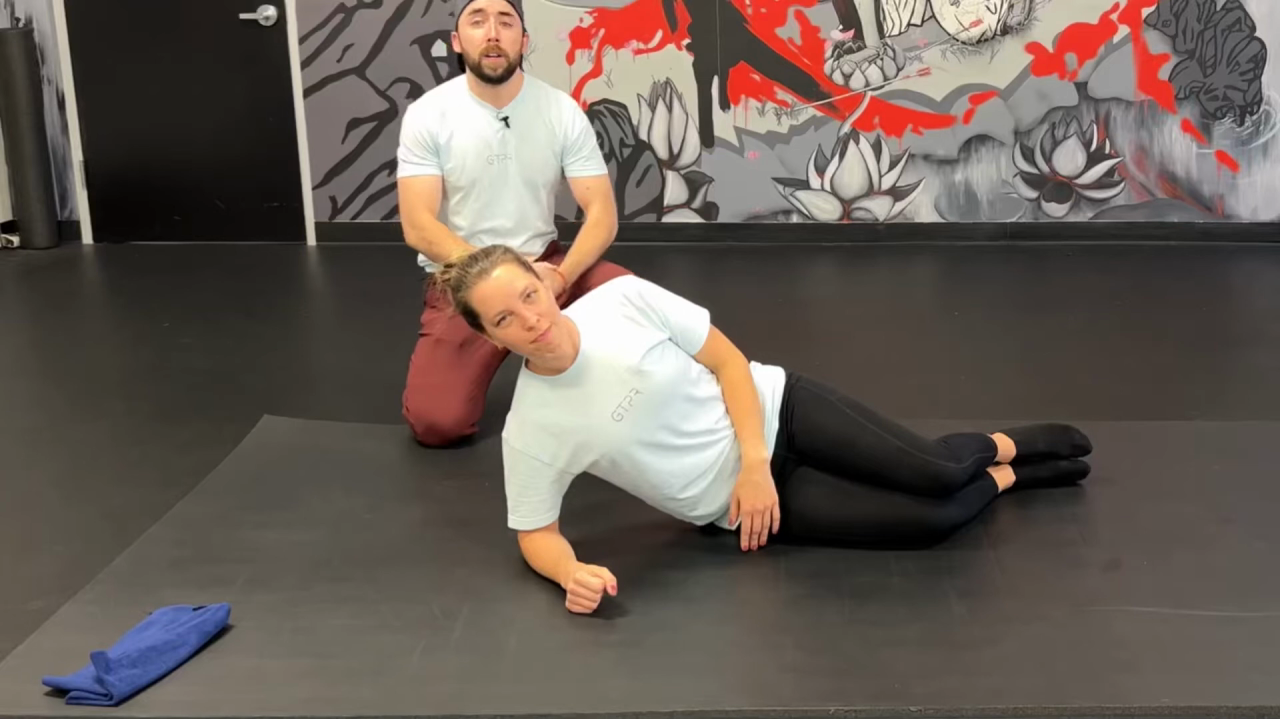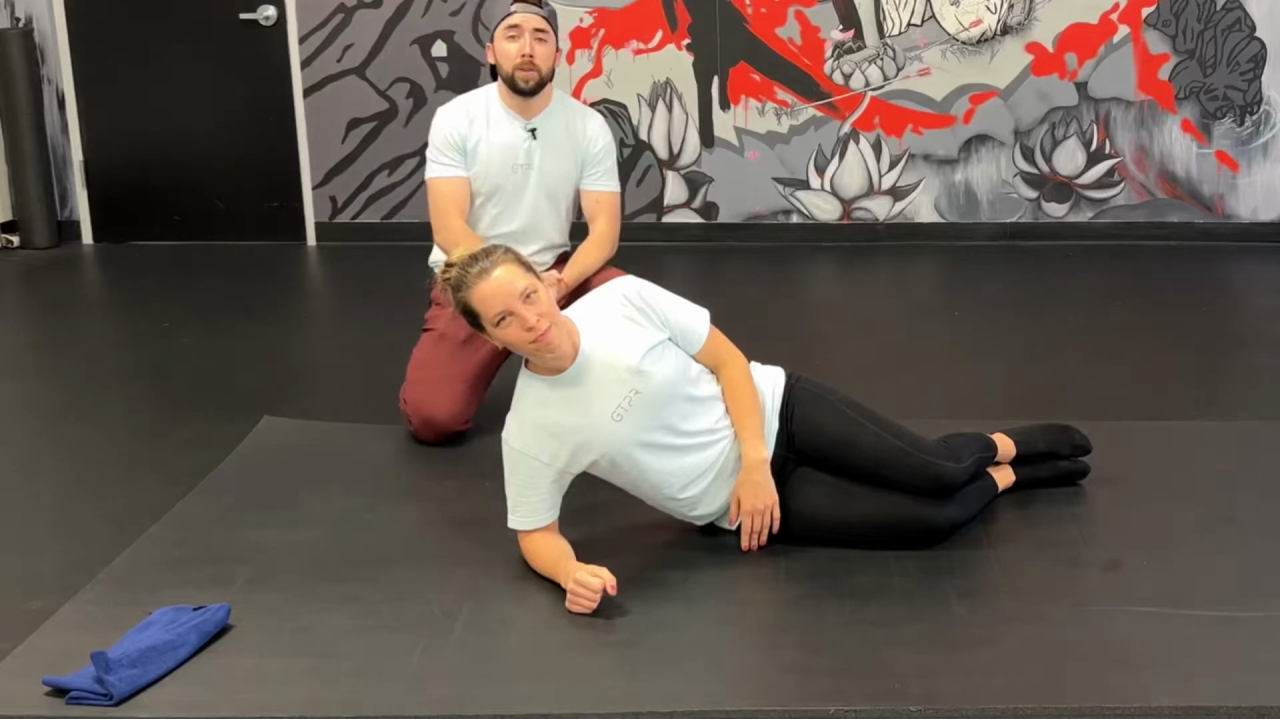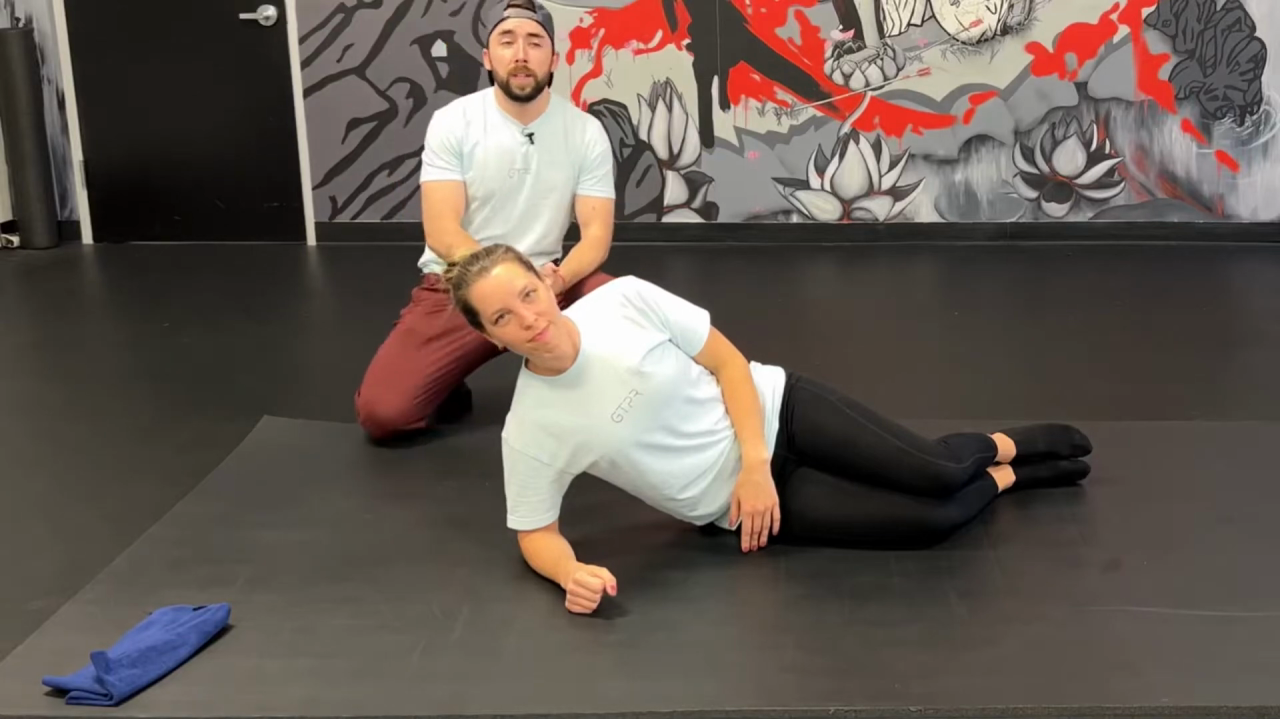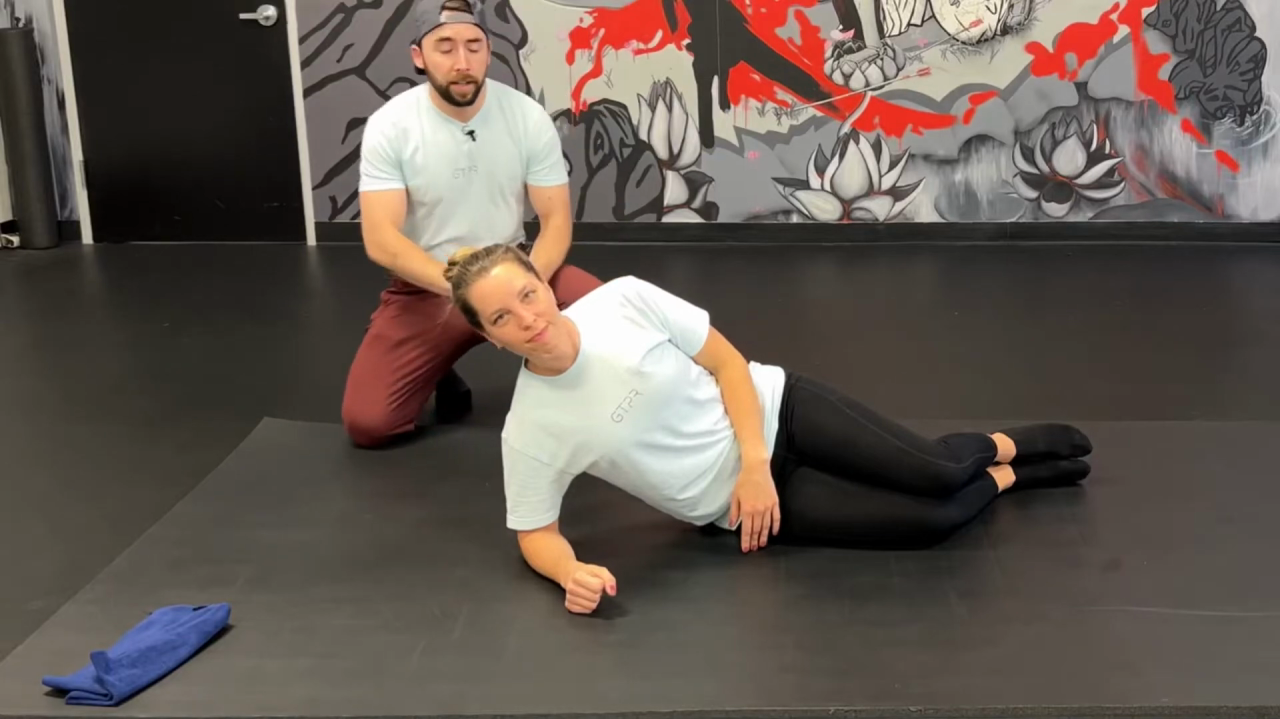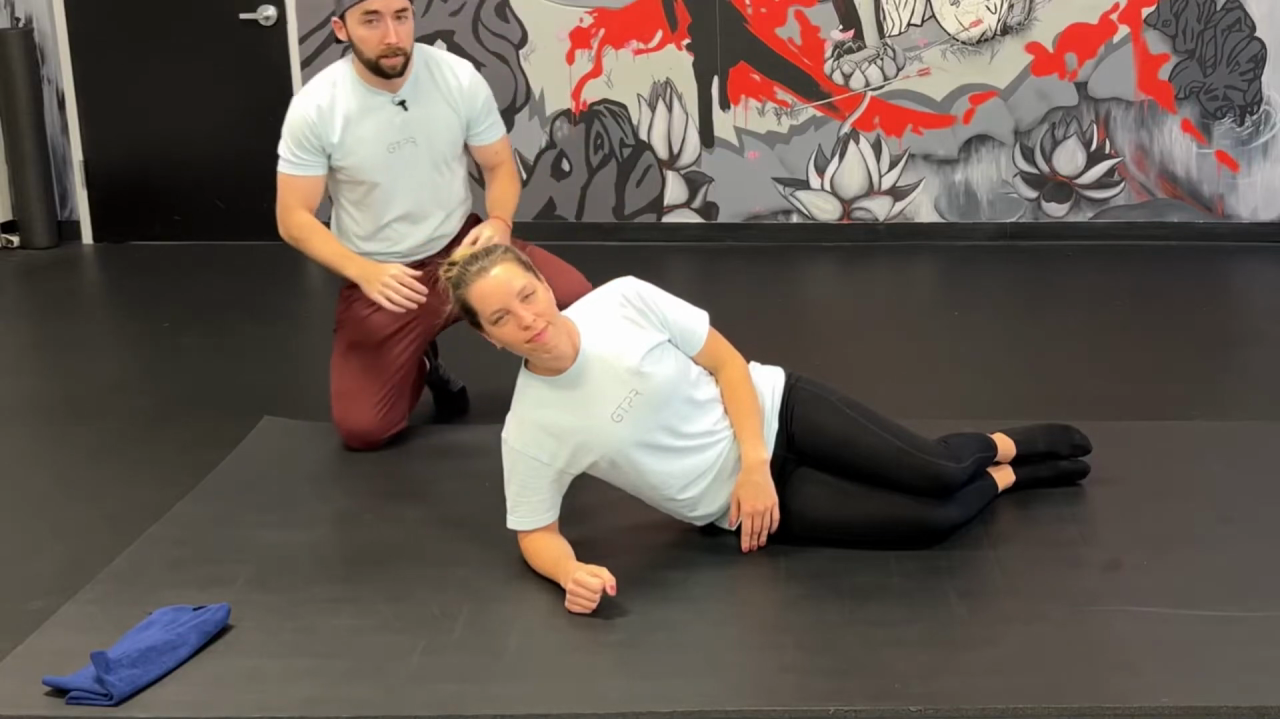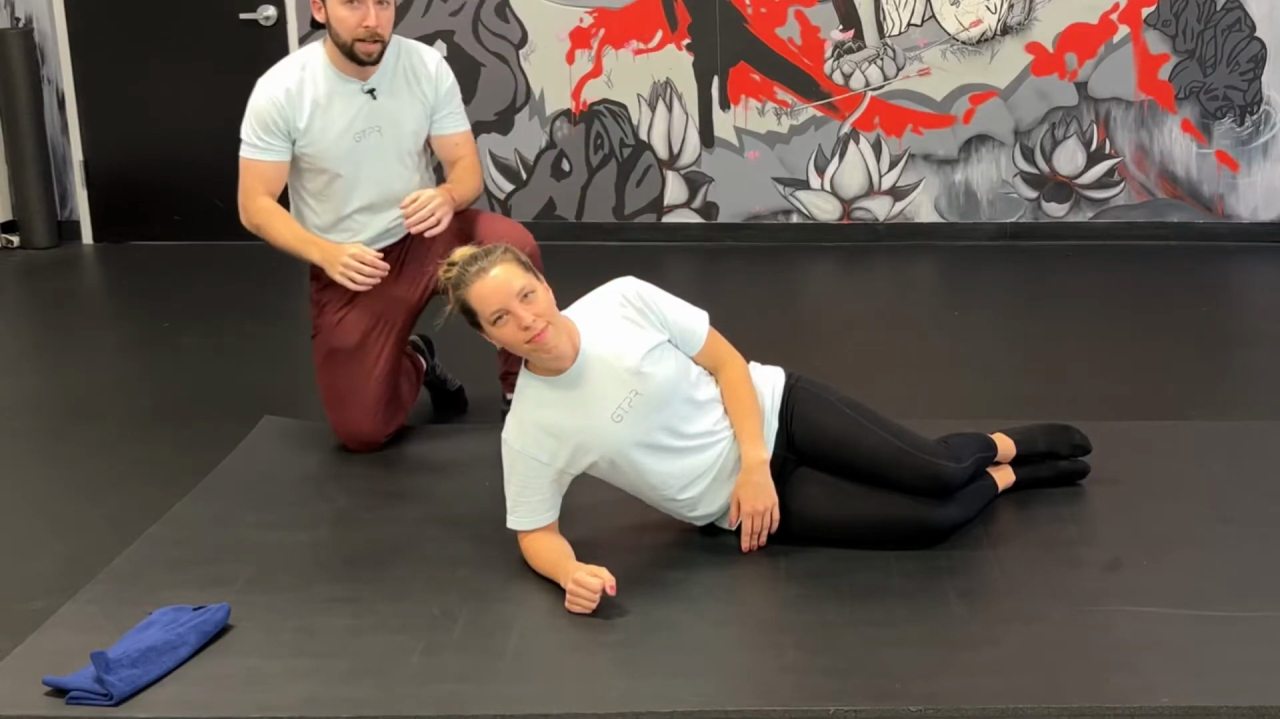
dt=0.3s
person 1, frame 1
left shoulder: (624, 298)
right shoulder: (530, 431)
left elbow: (729, 361)
right elbow: (535, 533)
left wrist: (755, 461)
right wrist: (571, 573)
left hip: (772, 408)
right hip: (731, 499)
left knee: (937, 472)
right knee: (932, 521)
left ankle: (1005, 447)
right ankle: (1004, 477)
person 1, frame 2
left shoulder: (625, 298)
right shoulder: (529, 431)
left elbow: (730, 363)
right elbow: (536, 533)
left wrist: (755, 462)
right wrist: (571, 574)
left hip: (771, 410)
right hip: (729, 498)
left knee: (937, 475)
right knee: (931, 524)
left ankle: (1005, 444)
right ankle: (1006, 479)
person 1, frame 3
left shoulder: (625, 299)
right shoulder: (529, 432)
left elbow: (729, 363)
right elbow: (534, 533)
left wrist: (754, 462)
right wrist: (571, 573)
left hip: (772, 411)
right hip: (726, 499)
left knee: (936, 473)
right knee: (931, 522)
left ankle: (1006, 446)
right ankle: (1005, 479)
person 1, frame 4
left shoulder: (623, 298)
right shoulder: (528, 431)
left elbow: (729, 363)
right elbow: (534, 532)
left wrist: (754, 462)
right wrist: (570, 572)
left hip: (771, 411)
right hip: (727, 498)
left knee: (935, 474)
right knee: (930, 522)
left ankle: (1004, 445)
right ankle: (1003, 479)
person 1, frame 5
left shoulder: (624, 299)
right shoulder: (527, 432)
left elbow: (729, 364)
right elbow: (535, 533)
left wrist: (755, 462)
right wrist: (571, 573)
left hip: (771, 412)
right hip: (727, 497)
left knee: (937, 474)
right knee: (932, 522)
left ankle: (1007, 445)
right ankle: (1007, 478)
person 1, frame 6
left shoulder: (624, 298)
right shoulder: (529, 431)
left elbow: (729, 364)
right elbow: (535, 533)
left wrist: (754, 463)
right wrist: (570, 573)
left hip: (771, 409)
right hip: (730, 499)
left knee: (936, 470)
right knee: (929, 522)
left ankle: (1005, 445)
right ankle: (1005, 479)
person 2, frame 1
left shoulder: (563, 111)
right shoulder: (428, 115)
left elbow: (602, 214)
right elbow: (418, 227)
left wrist: (558, 276)
left hip: (544, 264)
right knee: (437, 423)
right ankle: (461, 362)
person 2, frame 2
left shoulder: (590, 128)
right shoulder: (455, 119)
left elbow: (604, 230)
right elbow: (450, 231)
left wrist: (560, 286)
left hip: (551, 273)
right knee: (433, 416)
right ankle: (466, 366)
person 2, frame 3
left shoulder: (587, 134)
right shoulder: (452, 122)
left elbow: (597, 235)
right elbow: (442, 234)
left wrist: (555, 281)
left hip: (544, 281)
right hip: (452, 288)
right knee: (382, 414)
right ankle: (448, 371)
person 2, frame 4
left shoulder: (529, 118)
right shoulder: (389, 127)
left elbow: (556, 219)
right elbow: (380, 240)
right hip: (422, 289)
right knee: (368, 424)
right ankle: (436, 365)
person 2, frame 5
left shoulder: (459, 77)
right shoulder: (314, 108)
left elbow: (501, 168)
right elbow: (294, 219)
left wrist: (498, 222)
right wrist: (367, 273)
left hip: (460, 246)
right hip: (376, 276)
left knee: (574, 300)
right knee: (362, 430)
right ankle: (420, 365)
person 2, frame 6
left shoulder: (427, 68)
right shoulder: (279, 91)
left elbow: (468, 169)
right elbow: (255, 207)
left wrist: (446, 197)
right wrist: (326, 253)
left hip: (427, 236)
right hip: (347, 267)
left knee: (513, 247)
right knee: (363, 432)
right ankle: (415, 364)
